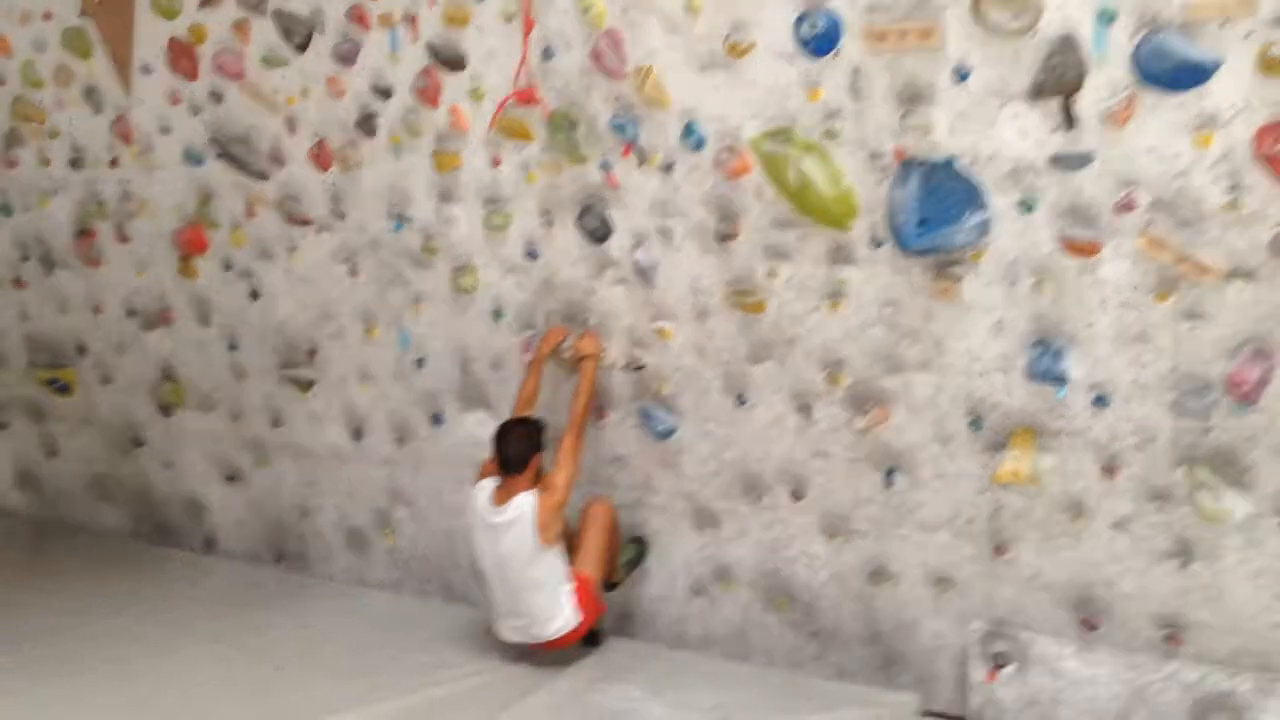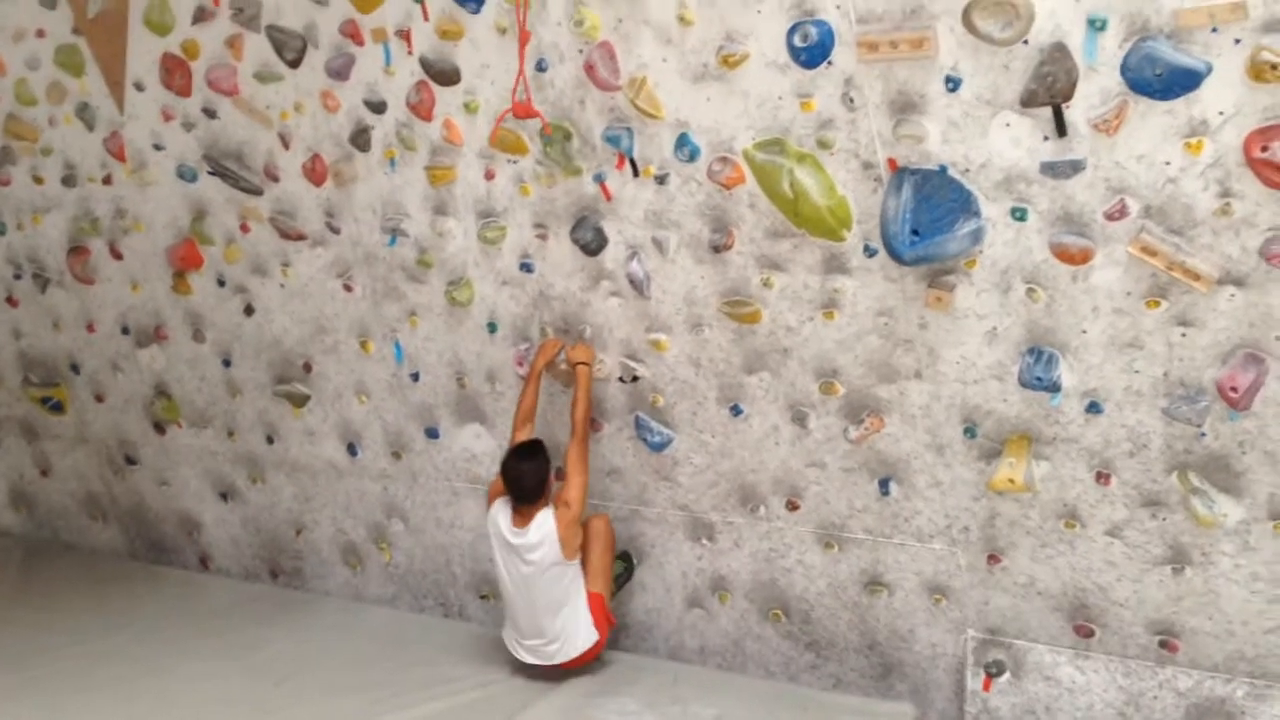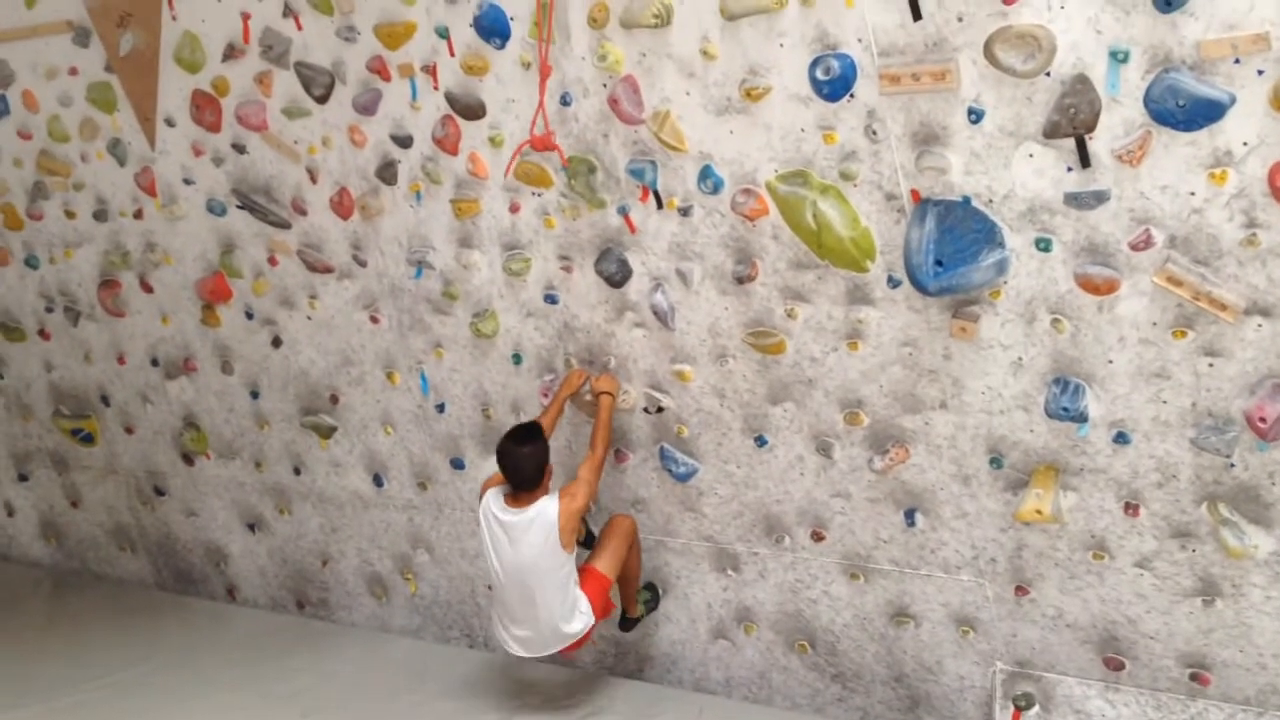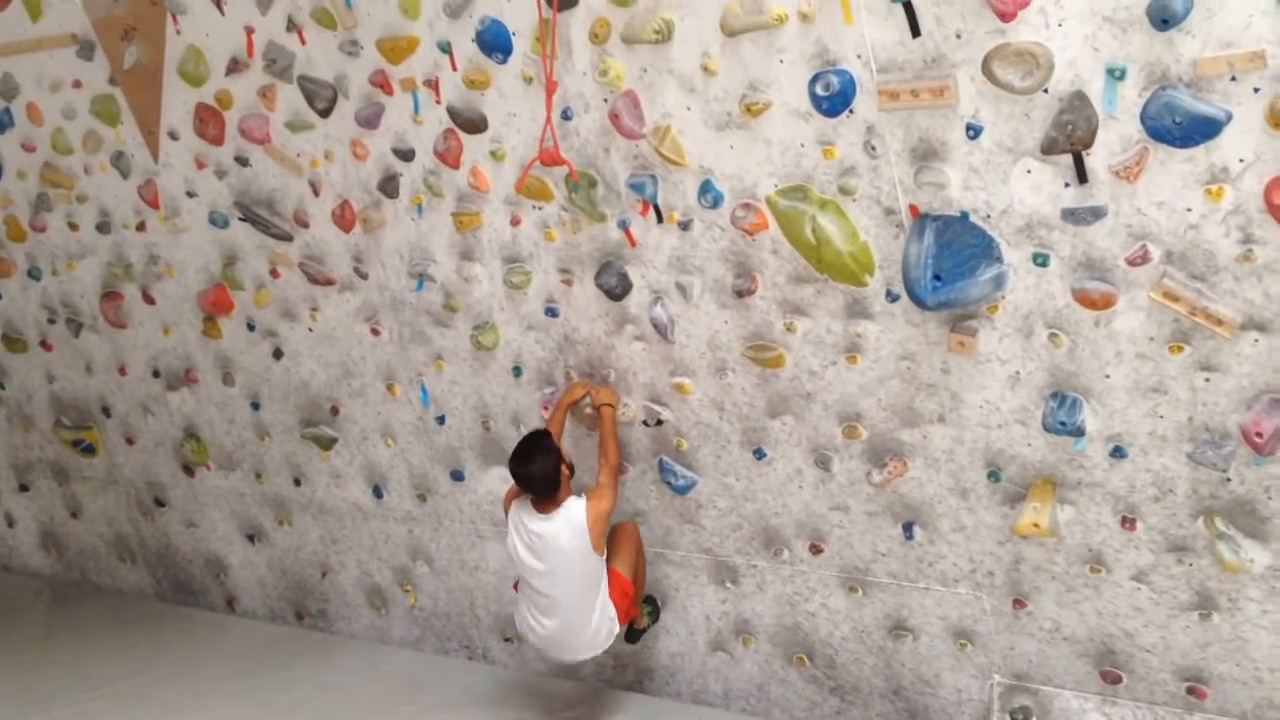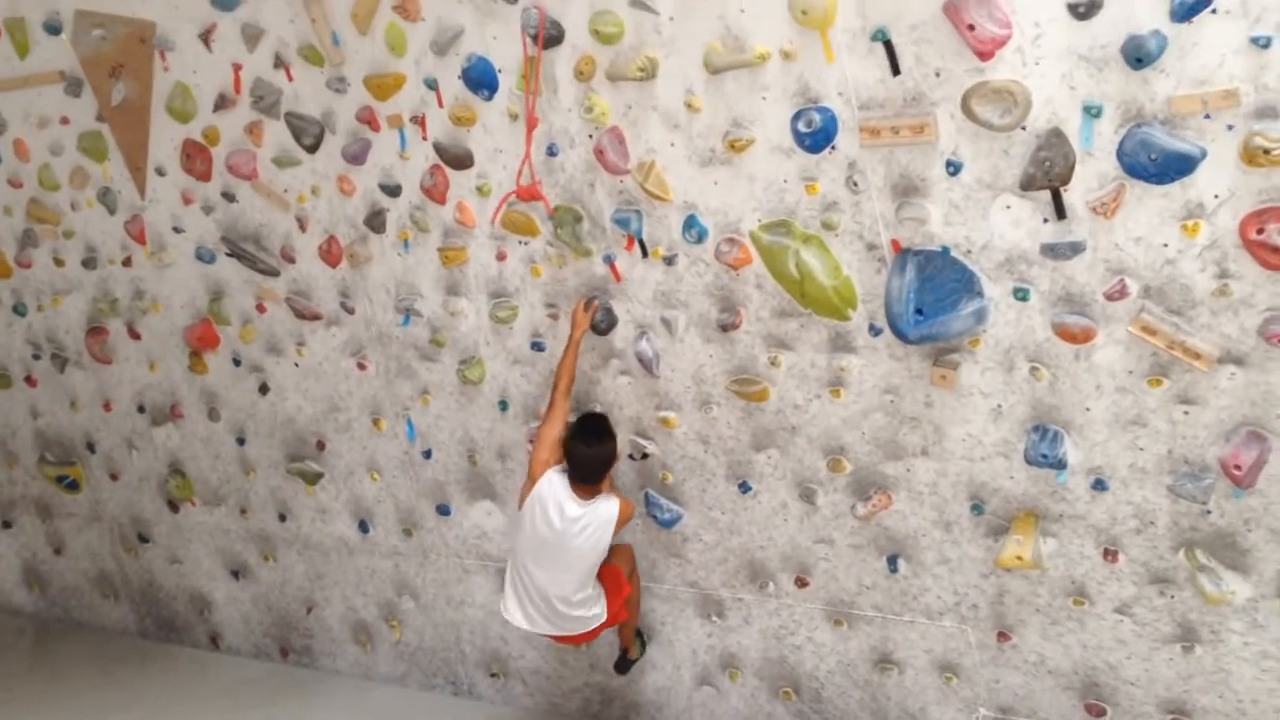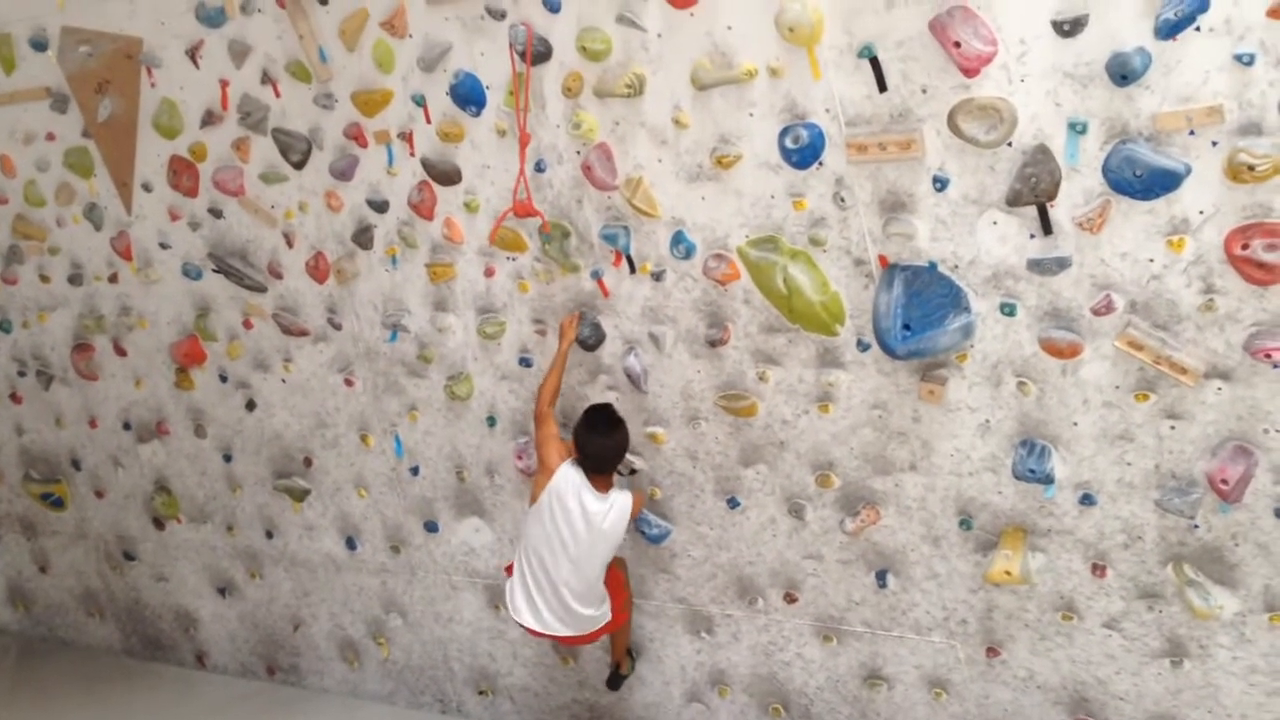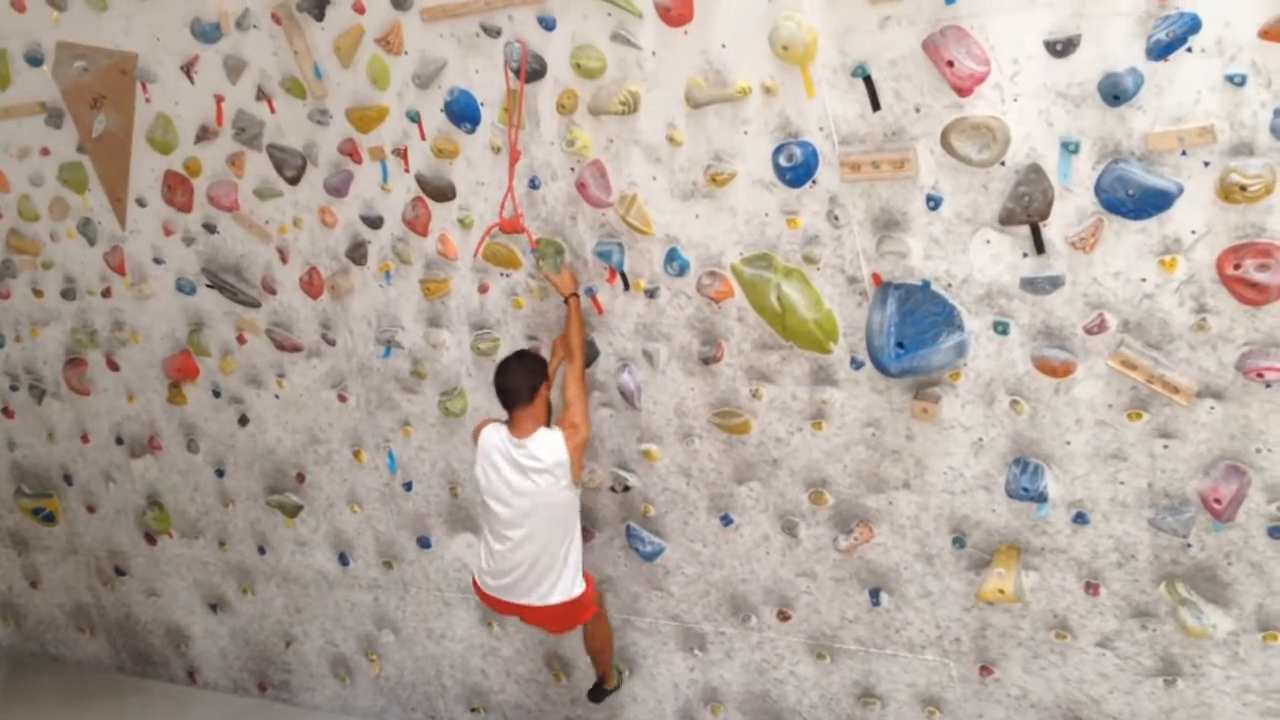
dt=0.7s
person 1, frame 1
left shoulder: (483, 487)
right shoulder: (544, 504)
left elbow: (518, 417)
right elbow: (576, 426)
left wrist: (542, 354)
right wrist: (589, 360)
left hip: (512, 630)
right hip: (560, 630)
right knee: (600, 509)
left ankle: (588, 628)
right ankle: (613, 573)
person 1, frame 2
left shoulder: (496, 510)
right shoulder: (563, 520)
left elbow: (521, 432)
right elbow: (579, 436)
left wrist: (538, 365)
right wrist: (582, 368)
left hip: (523, 650)
right hip: (579, 650)
right knee: (597, 523)
right ankle: (607, 583)
person 1, frame 3
left shoulder: (488, 496)
right shoulder: (565, 507)
left elbow: (526, 449)
right elbow: (597, 455)
left wrist: (563, 393)
right wrist: (606, 397)
left hip: (511, 637)
right hip: (567, 635)
right knee: (623, 525)
right ankle: (632, 611)
person 1, frame 4
left shoulder: (513, 506)
right shoulder: (592, 511)
left elbow: (535, 458)
right elbow: (610, 465)
left wrist: (564, 403)
right wrist: (606, 408)
left hip: (534, 634)
right hip: (591, 638)
right knee: (627, 530)
right ankle: (638, 620)
person 1, frame 5
left shoulder: (541, 477)
right shoulder: (619, 512)
left elbow: (559, 398)
left wrist: (577, 333)
left hip: (522, 611)
right hip: (580, 624)
right knee: (624, 555)
right ankle: (629, 650)
person 1, frame 6
left shoulder: (554, 473)
right shoulder: (630, 504)
left elbow: (543, 409)
left wrist: (565, 345)
left hip: (525, 611)
right hip: (585, 625)
right ankle: (620, 665)
person 1, frame 7
left shoulder: (485, 437)
right shoulder: (569, 442)
left elbow: (523, 413)
right elbow: (577, 367)
left wrist: (551, 360)
right wrist: (571, 297)
left hip: (493, 593)
right hip: (555, 603)
right knee: (599, 611)
right ankle: (605, 680)
